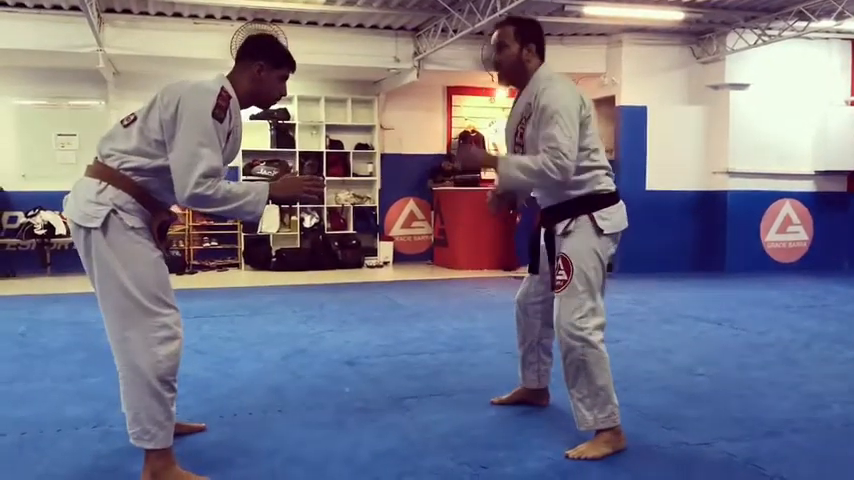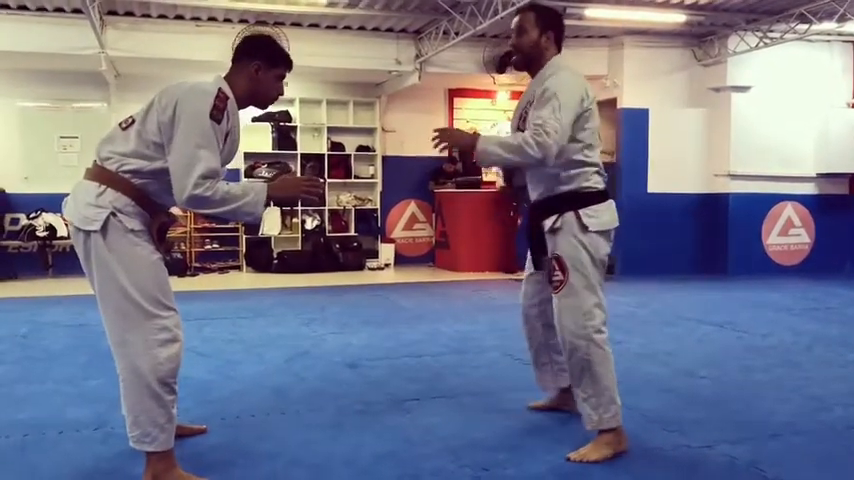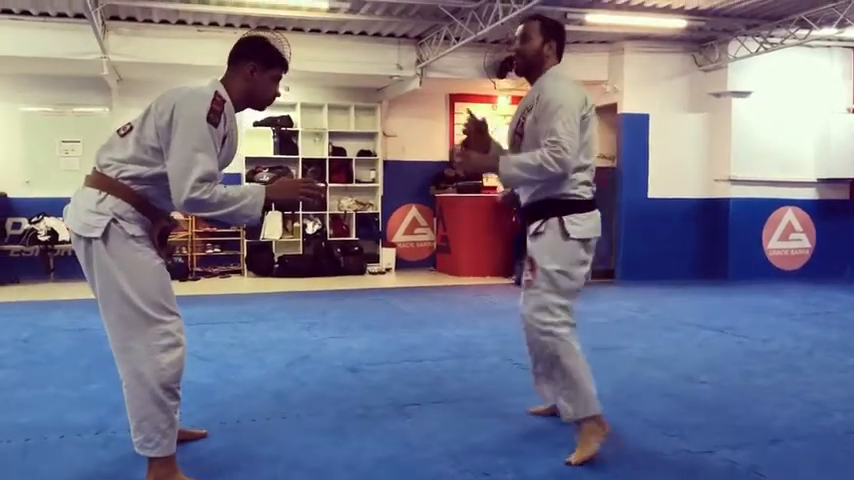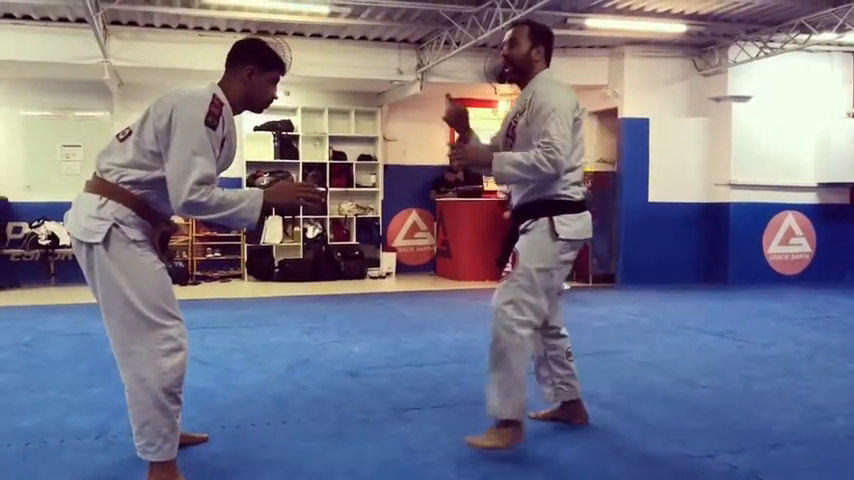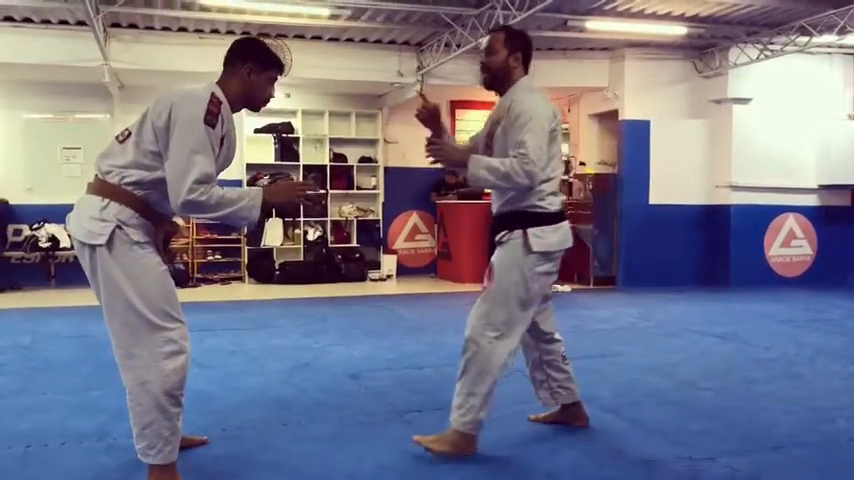
dt=0.2s
person 1, frame 1
left shoulder: (218, 104)
right shoulder: (207, 99)
left elbow: (186, 182)
right elbow: (197, 188)
left wrist: (230, 200)
right wrist: (272, 190)
left hip: (120, 208)
right hip: (109, 210)
left knee: (145, 326)
right knee: (154, 332)
left ankle: (155, 420)
person 1, frame 2
left shoulder: (215, 105)
right shoulder: (205, 100)
left elbow: (184, 183)
right elbow: (196, 190)
left wrist: (244, 197)
right wrist: (270, 191)
left hip: (119, 211)
right hip: (108, 212)
left knee: (147, 329)
right knee: (154, 335)
left ankle: (157, 422)
person 1, frame 3
left shoulder: (211, 107)
right shoulder: (202, 104)
right elbow: (194, 193)
left wrist: (237, 201)
right wrist: (268, 194)
left hip: (120, 216)
right hip: (109, 218)
left knee: (151, 334)
right knee: (157, 340)
left ankle: (159, 426)
person 1, frame 4
left shoulder: (210, 111)
right shoulder: (201, 108)
right elbow: (191, 196)
left wrist: (210, 213)
right wrist: (266, 197)
left hip: (122, 222)
right hip: (110, 224)
left knee: (151, 339)
right knee: (159, 344)
left ankle: (160, 430)
person 1, frame 5
left shoulder: (209, 110)
right shoulder: (199, 107)
right elbow: (191, 195)
left wrist: (230, 207)
right wrist: (265, 196)
left hip: (124, 223)
right hip: (113, 225)
left knee: (151, 341)
right knee: (161, 347)
left ankle: (162, 433)
person 2, frame 1
left shoulder: (554, 95)
right shoulder: (528, 99)
left elbow: (557, 166)
left wrist: (495, 163)
right wrist: (508, 189)
left hip: (587, 219)
right hip: (560, 220)
left knee: (577, 323)
right knee: (532, 304)
left ankle: (608, 430)
right ankle: (534, 387)
person 2, frame 2
left shoulder: (561, 83)
right shoulder: (541, 86)
left elbow: (540, 146)
left wrist: (476, 143)
right wrist: (488, 148)
left hip: (578, 216)
right hip: (556, 216)
left knee: (579, 320)
right knee: (536, 307)
left ankle: (609, 431)
right ankle: (565, 392)
person 2, frame 3
left shoulder: (560, 92)
right shoulder: (536, 98)
left elbow: (557, 159)
right elbow: (525, 161)
left wrist: (495, 163)
right wrist: (487, 147)
left hip: (563, 221)
right hip: (547, 221)
left knee: (543, 318)
right knee: (543, 316)
left ankle: (590, 420)
right ankle: (567, 400)
person 2, frame 4
left shoulder: (551, 95)
right shoulder: (526, 102)
left elbow: (550, 160)
right elbow: (501, 157)
left wrist: (486, 159)
right wrist: (467, 135)
left hip: (552, 222)
right hip: (543, 221)
left knee: (510, 313)
right knee: (543, 319)
left ankle: (508, 421)
right ankle: (569, 403)
person 2, frame 5
left shoulder: (528, 104)
right shoulder: (509, 107)
left elbow: (524, 172)
right elbow: (476, 156)
left wrist: (462, 159)
right wrist: (440, 133)
left hip: (528, 233)
right hip: (530, 232)
left knee: (487, 329)
right knee: (536, 325)
left ankle: (462, 432)
right ankle: (569, 405)
